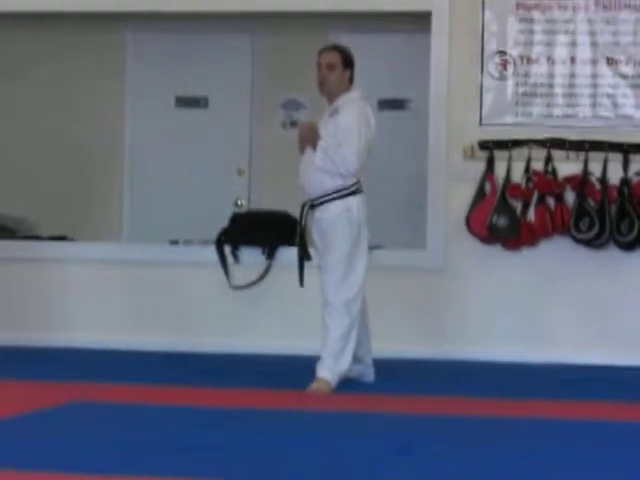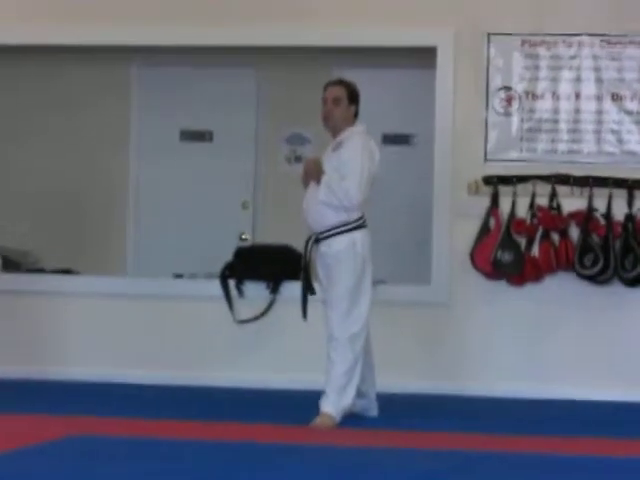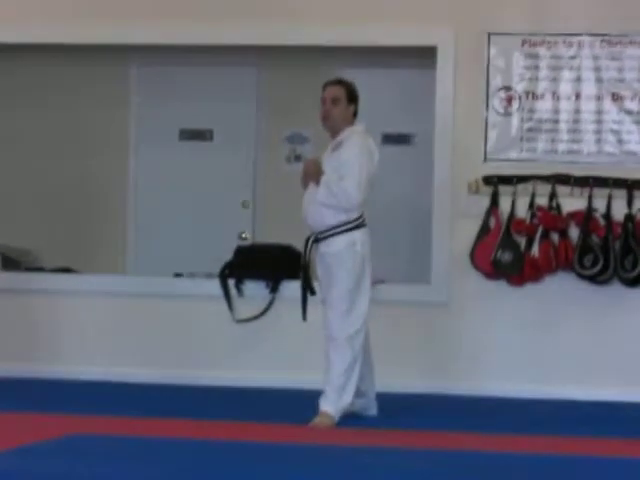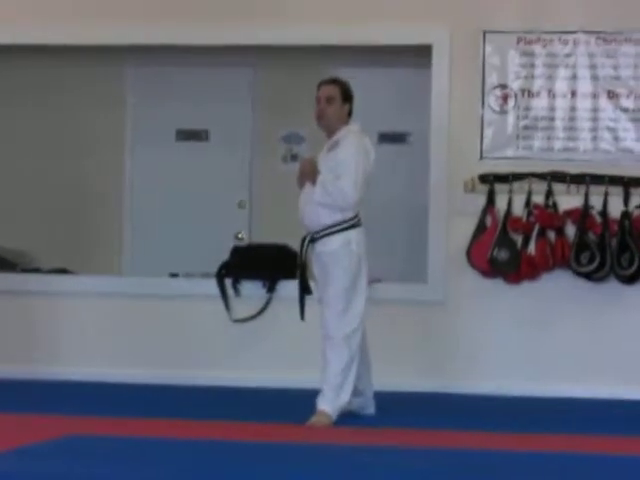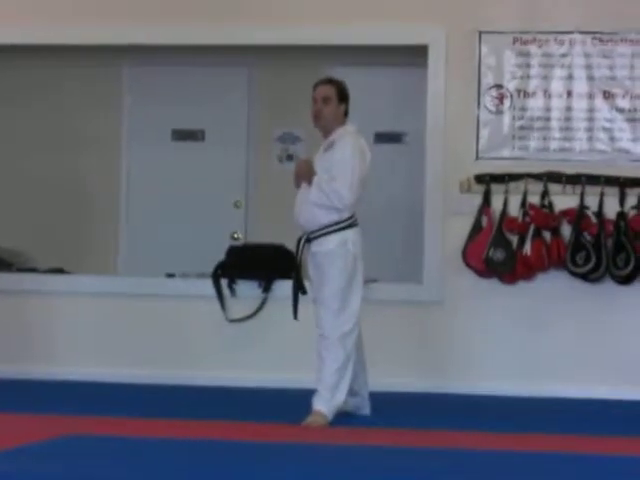
dt=0.3s
person 1, frame 1
left shoulder: (354, 110)
right shoulder: (334, 112)
left elbow: (349, 163)
left wrist: (316, 142)
right wrist: (308, 144)
left hip: (341, 209)
right hip: (326, 210)
left knee: (340, 292)
right knee: (347, 290)
left ankle: (329, 372)
right ankle: (358, 365)
person 1, frame 2
left shoulder: (358, 144)
right shoulder: (338, 146)
left elbow: (351, 196)
left wrist: (319, 176)
right wrist: (312, 180)
left hip: (345, 244)
right hip: (330, 244)
left knee: (344, 326)
right knee: (352, 324)
left ankle: (333, 406)
right ankle: (362, 400)
person 1, frame 3
left shoulder: (357, 144)
right shoulder: (337, 146)
left elbow: (351, 196)
left wrist: (319, 177)
right wrist: (311, 180)
left hip: (345, 243)
right hip: (330, 244)
left knee: (342, 326)
right knee: (350, 324)
left ankle: (332, 406)
right ankle: (362, 399)
person 1, frame 4
left shoulder: (353, 143)
right shoulder: (333, 146)
left elbow: (347, 196)
left wrist: (315, 177)
right wrist: (308, 180)
left hip: (341, 243)
right hip: (326, 243)
left knee: (339, 326)
right knee: (348, 323)
left ankle: (329, 405)
right ankle: (360, 398)
person 1, frame 5
left shoulder: (349, 144)
right shoulder: (329, 146)
left elbow: (343, 196)
left wrist: (311, 177)
right wrist: (305, 180)
left hip: (337, 243)
right hip: (322, 243)
left knee: (334, 326)
right knee: (343, 324)
left ankle: (325, 405)
right ankle: (355, 398)
